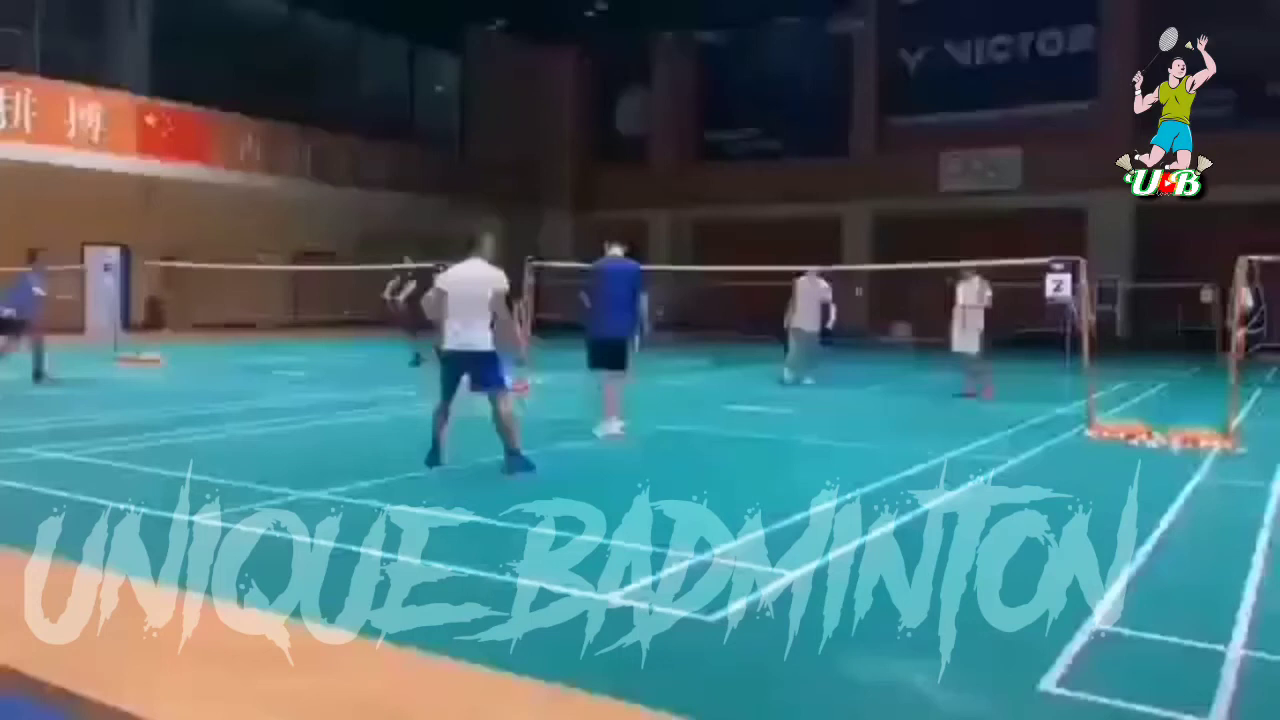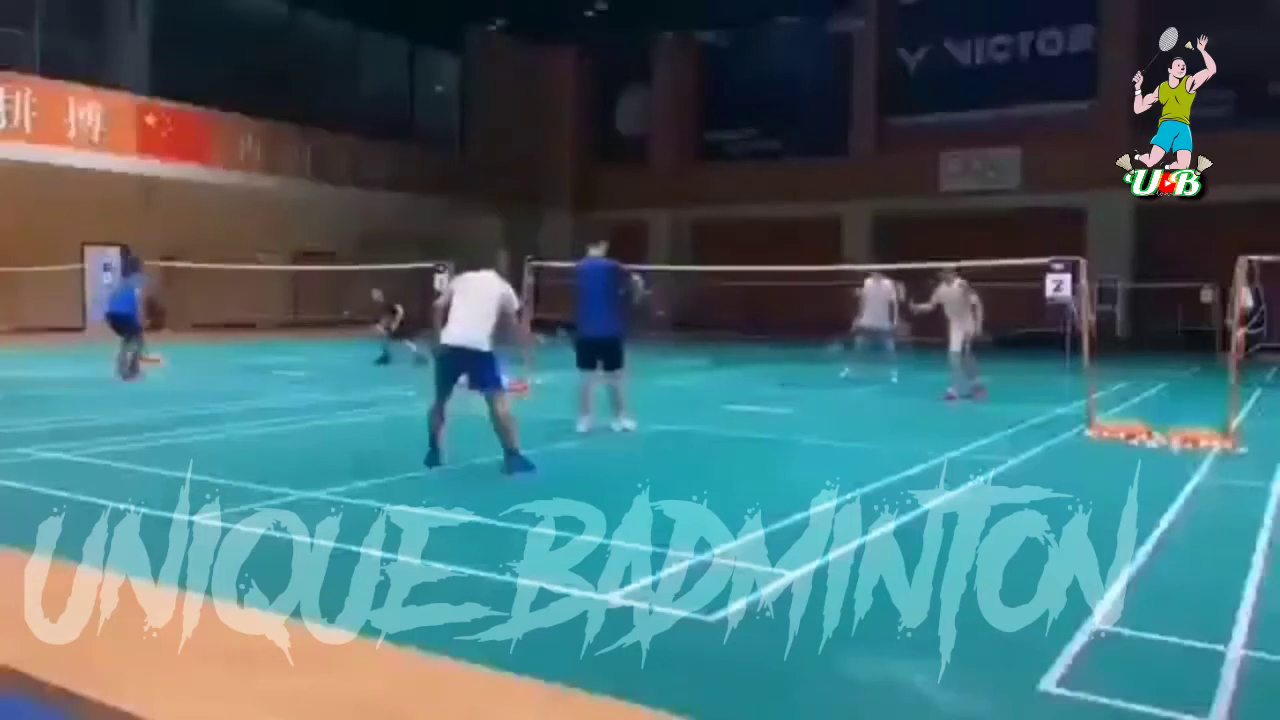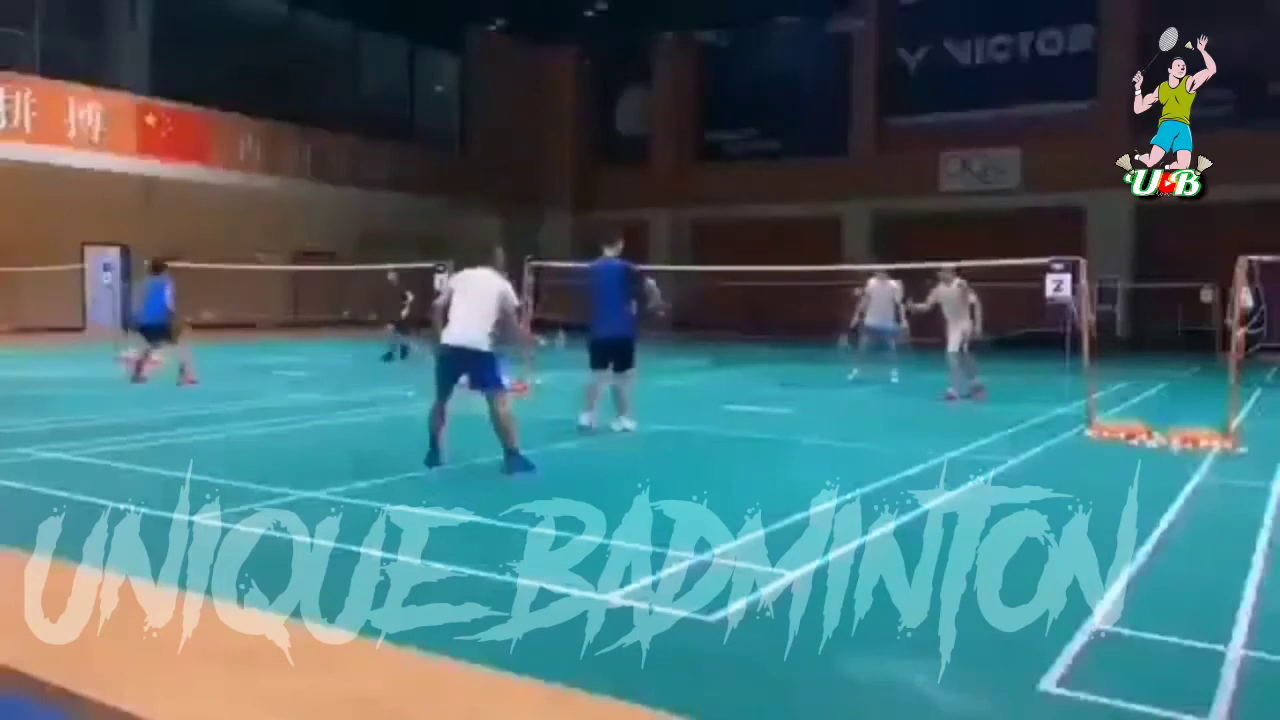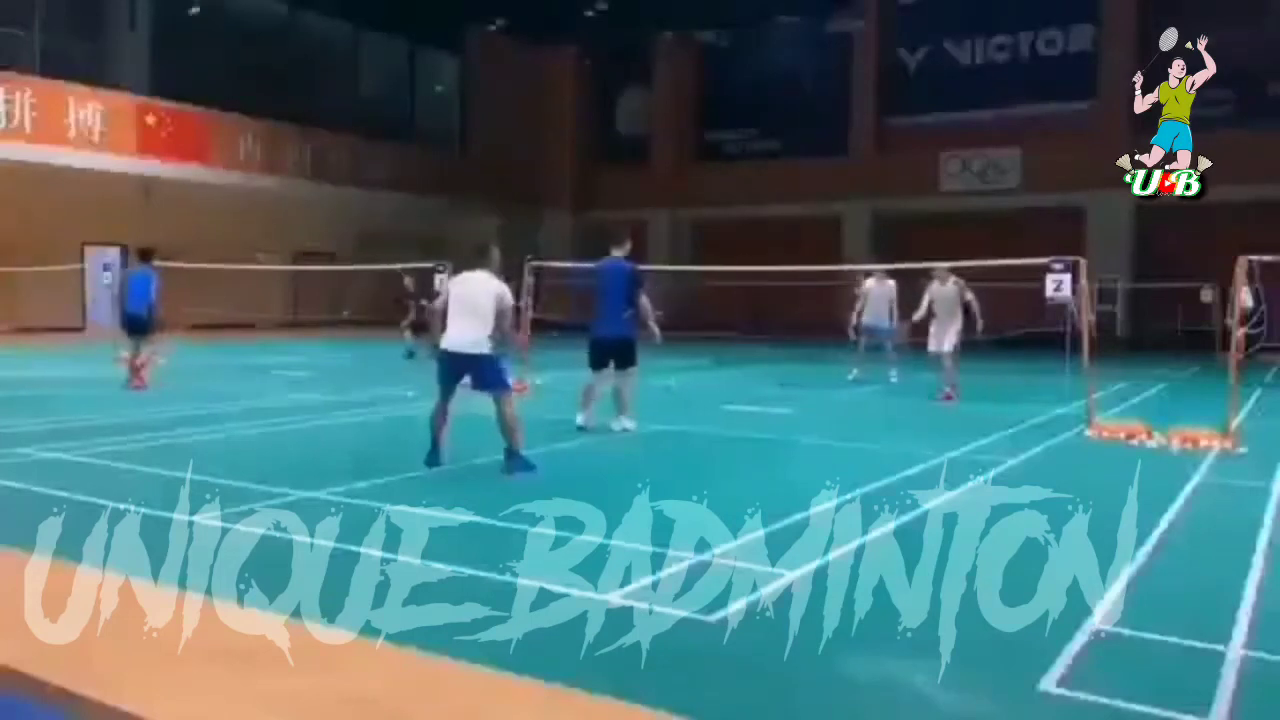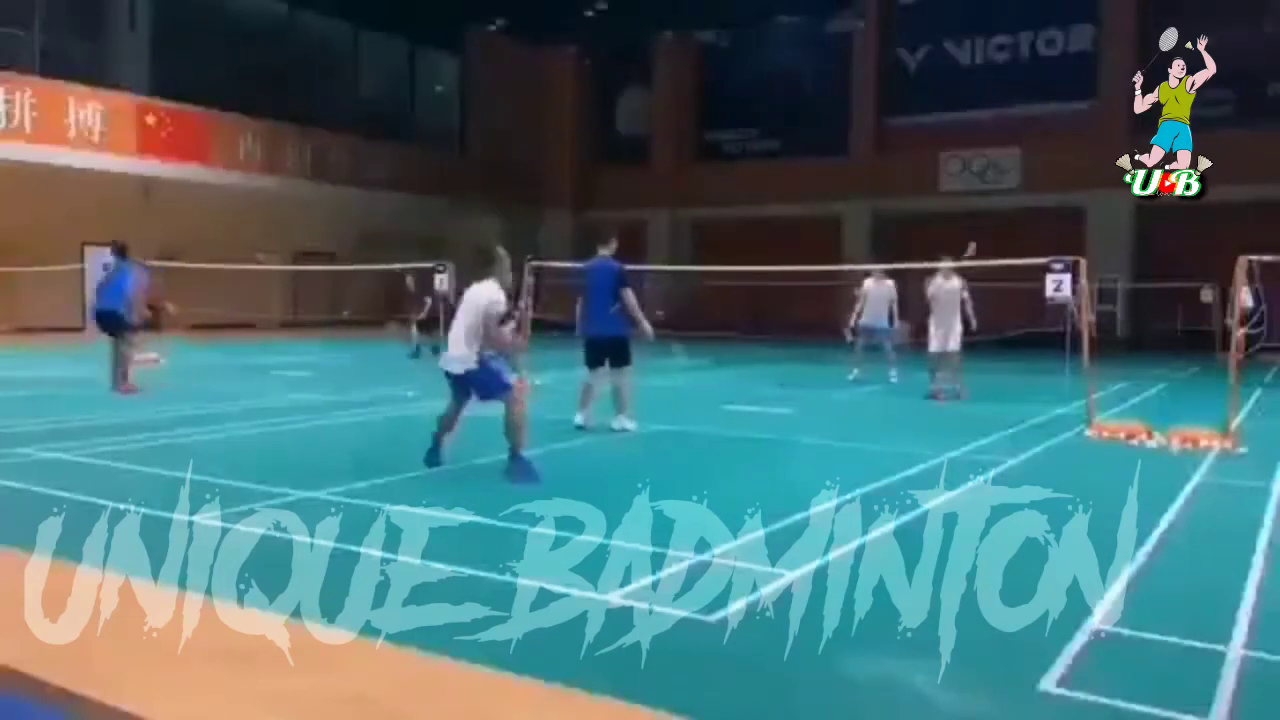
dt=0.5s
person 1, frame 1
left shoulder: (450, 273)
right shoulder: (495, 275)
left elbow: (429, 305)
right elbow: (501, 314)
left wrist: (442, 326)
right wrist: (517, 343)
left hip: (451, 347)
right hip: (482, 347)
left knee: (444, 402)
right knee: (501, 401)
left ankle: (435, 453)
right ankle: (513, 456)
person 1, frame 2
left shoulder: (462, 278)
right shoulder: (503, 288)
left elbow: (438, 306)
right elbow: (513, 325)
left wrist: (439, 336)
right wrist: (530, 339)
left hip: (449, 345)
right hip: (478, 347)
left knee: (440, 400)
right knee: (499, 401)
left ankle: (434, 452)
right ankle: (512, 456)
person 1, frame 3
left shoulder: (460, 276)
right shoulder: (502, 285)
left elbow: (438, 307)
right elbow: (512, 326)
left wrist: (440, 336)
right wrist: (532, 341)
left hip: (450, 345)
right hip: (479, 347)
left knee: (441, 399)
right knee: (499, 401)
left ankle: (434, 452)
right ankle: (512, 456)
person 1, frame 4
left shoulder: (457, 280)
right shoulder: (499, 287)
left elbow: (436, 310)
right elbow: (505, 329)
left wrist: (437, 340)
left hip: (450, 349)
right hip: (479, 350)
left knee: (443, 400)
right knee: (505, 400)
left ankle: (434, 452)
right ankle: (514, 456)
person 1, frame 5
left shoulder: (475, 289)
right shoulder: (495, 294)
right elbow: (491, 334)
right wrist: (509, 346)
left hip: (452, 361)
right hip: (470, 365)
left knee: (456, 406)
right knee: (516, 399)
left ankle: (434, 453)
right ankle: (516, 461)
person 2, frame 1
left shoulder: (597, 268)
right shoulder: (635, 268)
left elbow: (587, 298)
right elbow: (641, 301)
right wrist: (643, 324)
left hip: (599, 331)
right hip: (622, 331)
left knee: (604, 375)
right knee: (617, 376)
left ankle: (609, 421)
right ankle: (612, 420)
person 2, frame 2
left shoulder: (578, 269)
right shoulder: (612, 267)
left elbow: (577, 298)
right elbow: (636, 282)
right wrist: (633, 298)
left hip: (585, 331)
right hip: (610, 331)
left knee: (587, 377)
right knee: (615, 376)
left ankle: (584, 420)
right ankle: (621, 418)
person 2, frame 3
left shoulder: (591, 269)
right shoulder: (624, 268)
right elbow: (649, 286)
right wrist: (655, 302)
left hip: (598, 331)
right hip: (622, 331)
left knee: (598, 375)
right knee: (622, 377)
left ankle: (587, 415)
right ankle: (622, 418)
person 2, frame 4
left shoulder: (598, 268)
right shoulder: (630, 269)
right elbow: (641, 300)
right wrist: (651, 323)
left hip: (599, 330)
right hip: (623, 331)
left knee: (596, 376)
right knee: (623, 376)
left ankle: (583, 416)
right ankle: (622, 419)
person 2, frame 5
left shoulder: (586, 268)
right shoulder: (615, 267)
left elbow: (580, 300)
right elbow: (627, 295)
left wrist: (579, 326)
right wrist: (642, 321)
left hip: (591, 329)
right hip: (614, 329)
left knee: (593, 374)
right knee: (620, 375)
left ankle: (581, 415)
right ankle: (621, 418)
